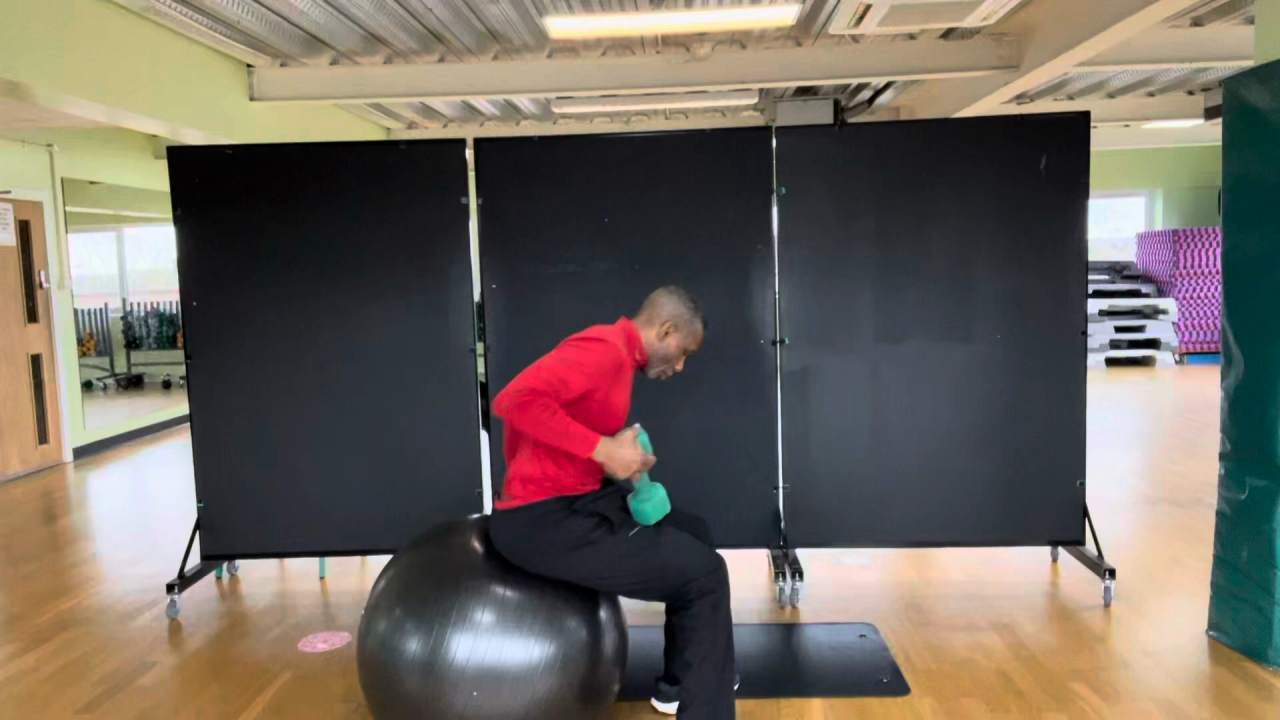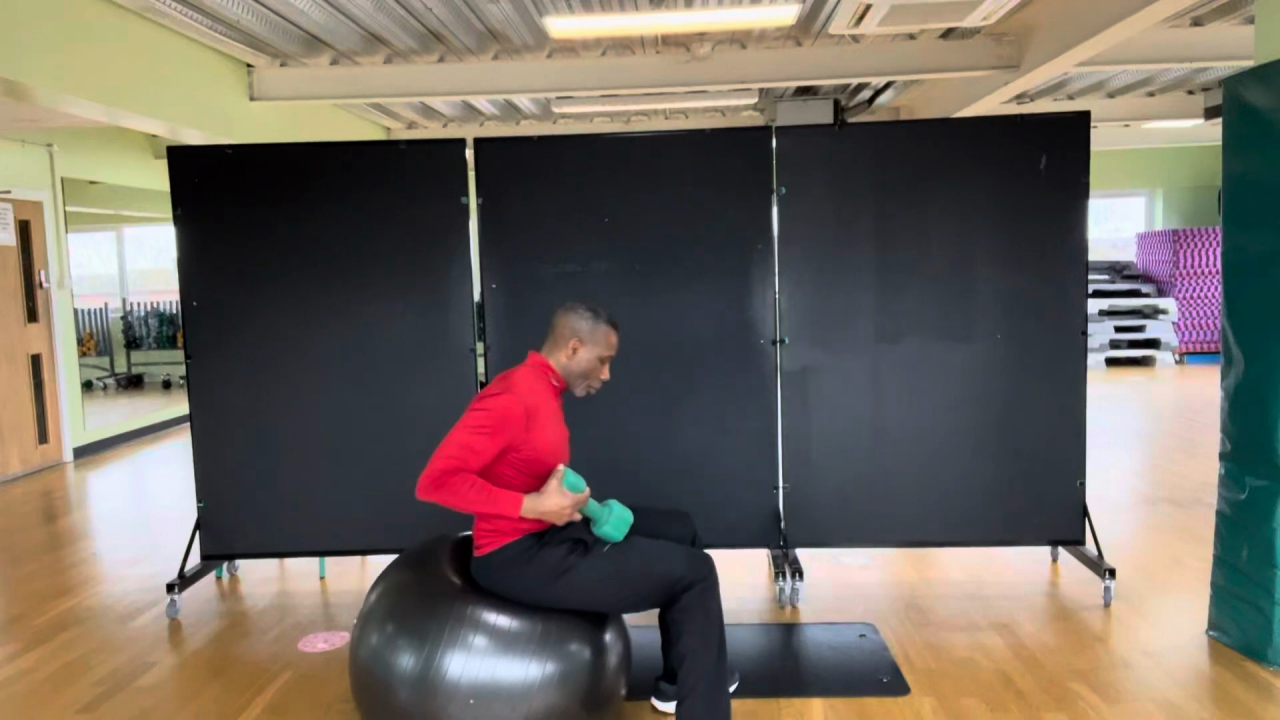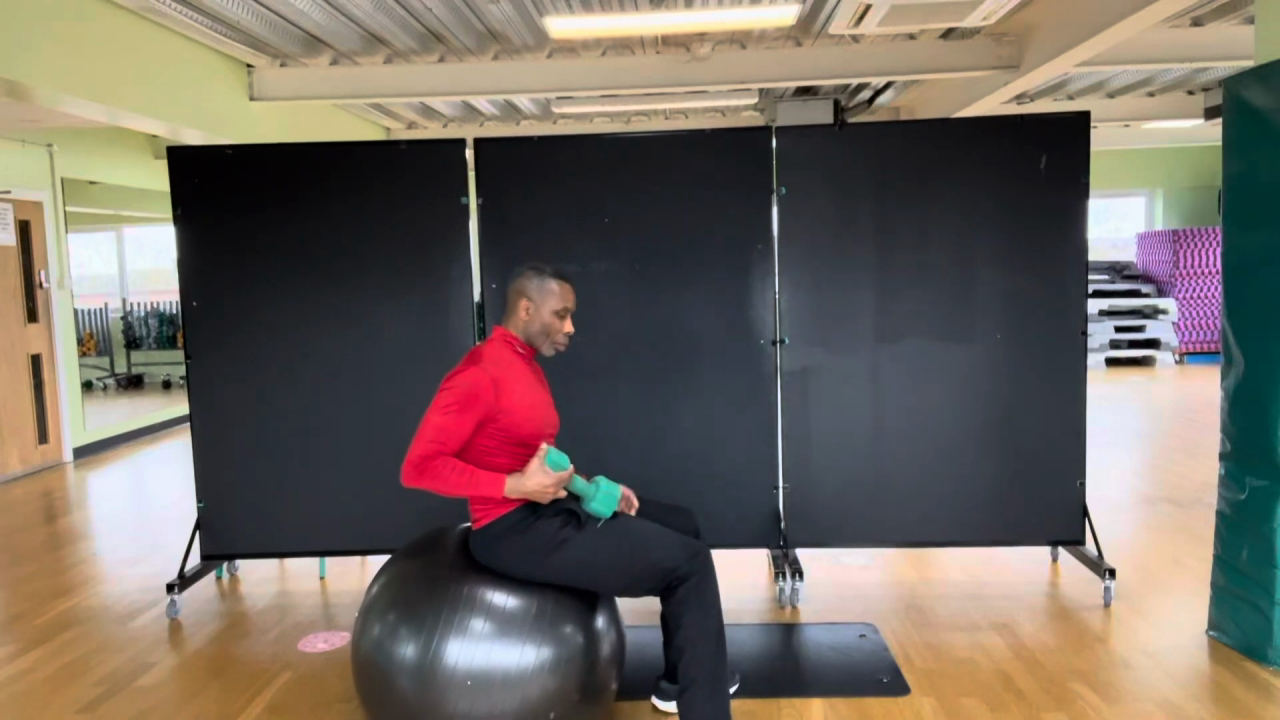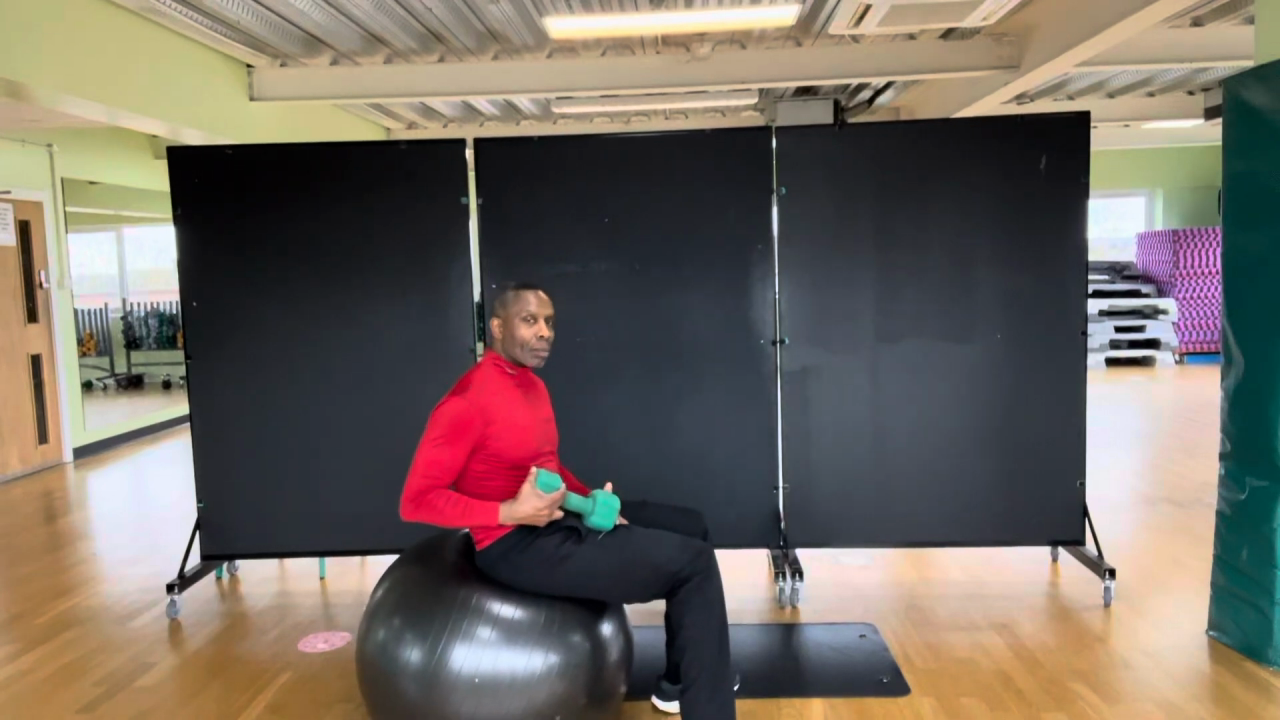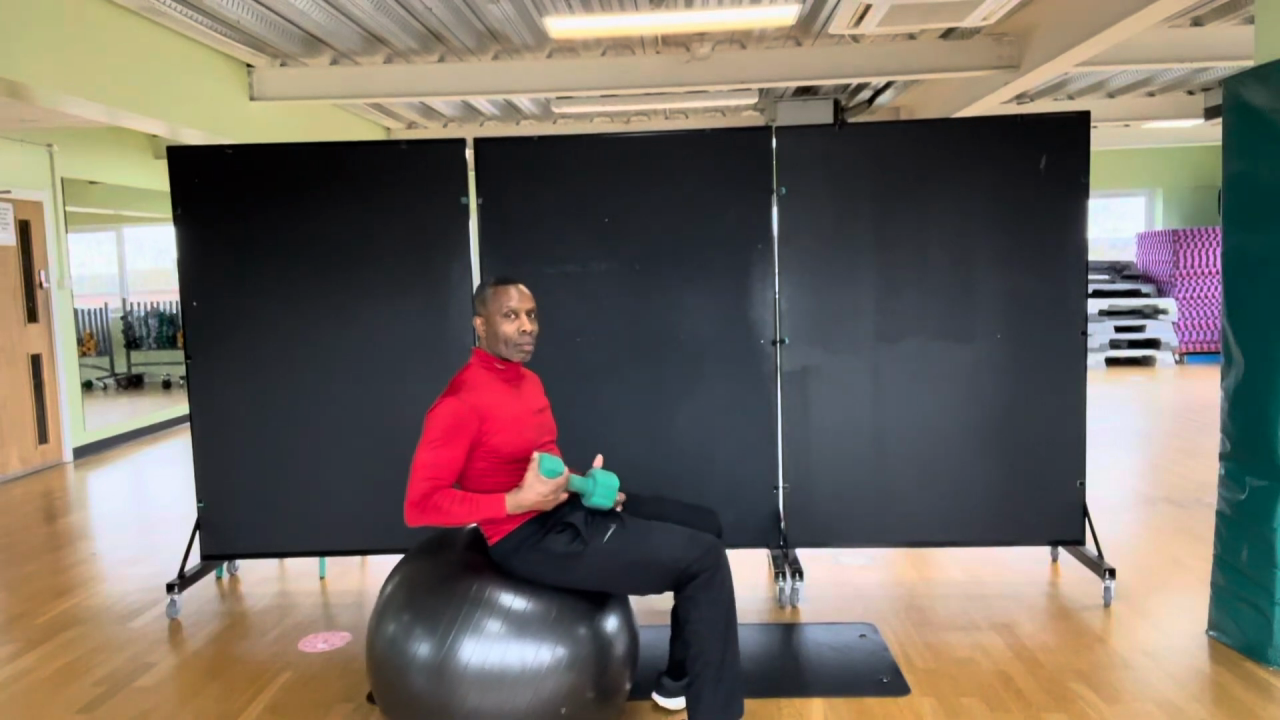
dt=0.3s
person 1, frame 1
left shoulder: (615, 356)
right shoulder: (601, 352)
right elbow: (515, 401)
right wrist: (604, 451)
left hip: (573, 504)
right hip: (542, 524)
left knee: (694, 534)
right knee: (707, 573)
left ankle: (678, 681)
person 1, frame 2
left shoulder: (543, 391)
right shoulder: (515, 398)
right elbow: (435, 480)
left wrist: (574, 502)
right wrist: (533, 505)
left hip: (551, 532)
right hip: (519, 558)
left knee: (678, 531)
right knee: (693, 572)
left ankle: (679, 682)
person 1, frame 3
left shoulder: (526, 367)
right shoulder: (480, 374)
right elbow: (419, 467)
right wrist: (516, 486)
left hip: (550, 508)
right hip: (516, 530)
left knee: (681, 525)
right knee: (689, 562)
left ankle: (679, 679)
person 1, frame 4
left shoulder: (532, 386)
right shoulder: (469, 402)
right elbow: (416, 501)
right wrist: (510, 512)
left hip: (560, 519)
right hip: (520, 546)
left knee: (690, 527)
right knee: (693, 564)
left ankle: (682, 680)
person 1, frame 5
left shoulder: (527, 380)
right shoulder: (461, 403)
right elbow: (420, 505)
right wrist: (517, 501)
left hip: (571, 507)
right hip: (534, 537)
left knee: (704, 526)
right knee: (704, 557)
left ankle: (680, 675)
